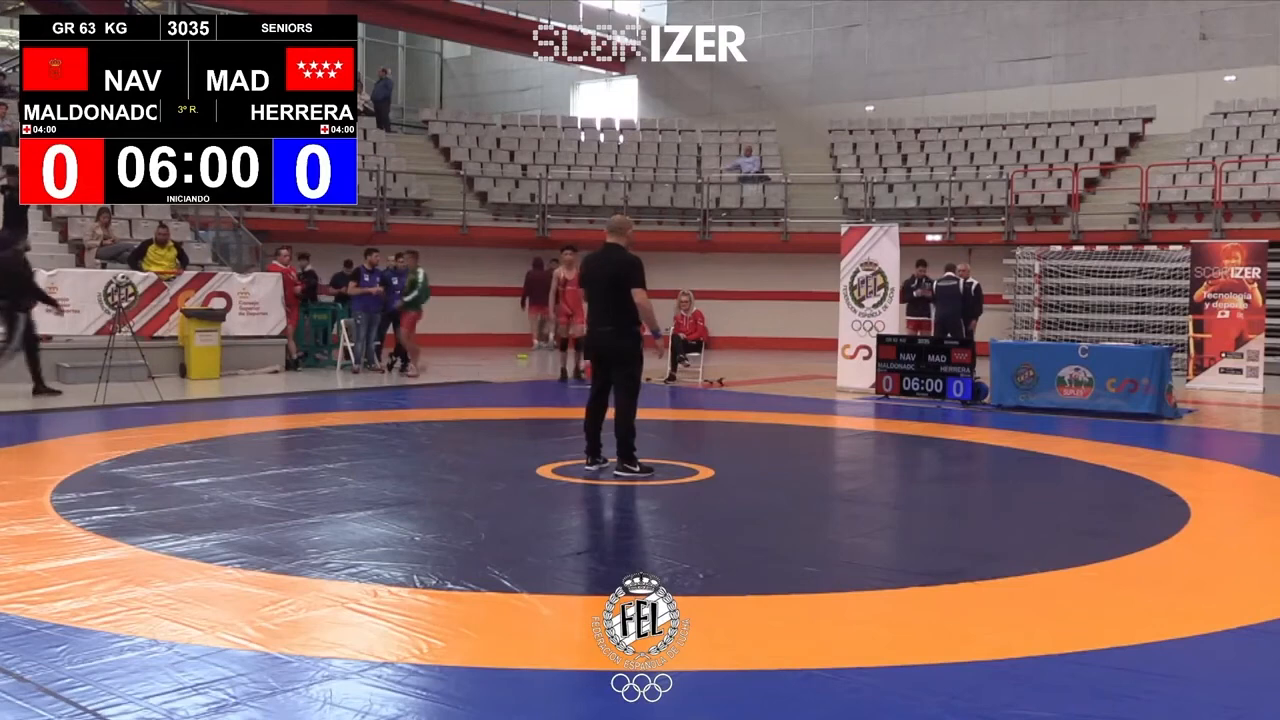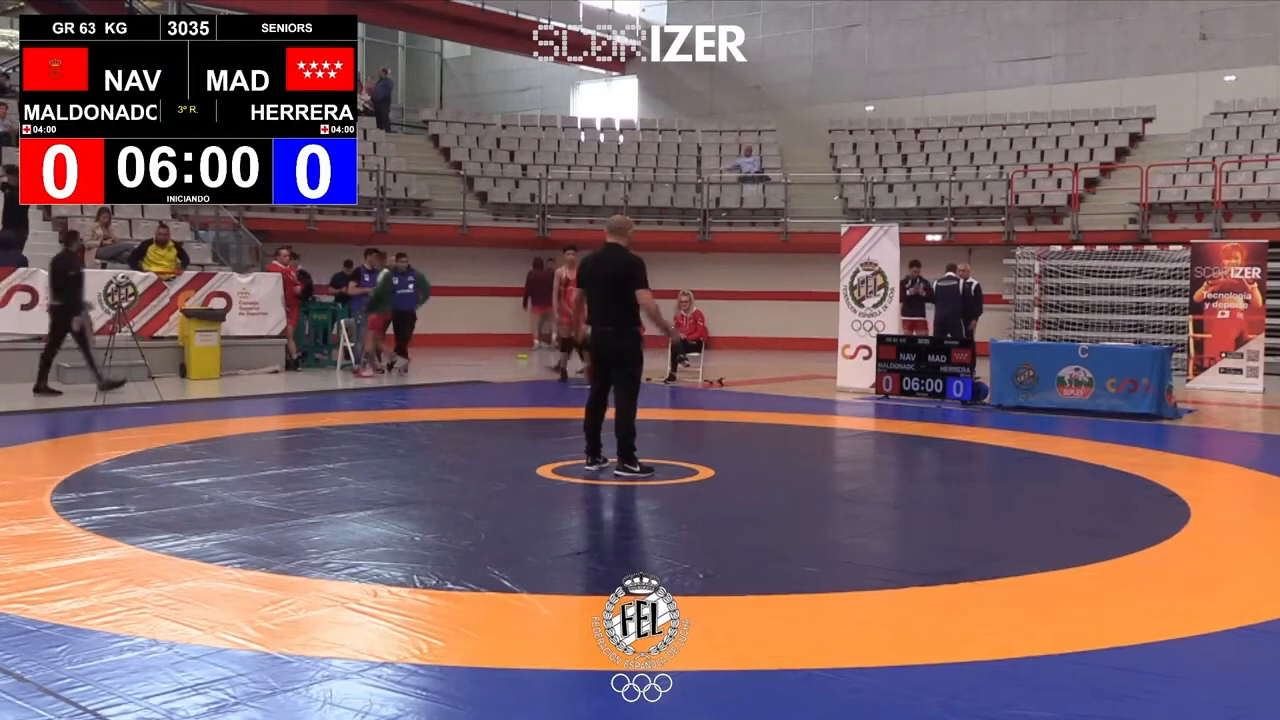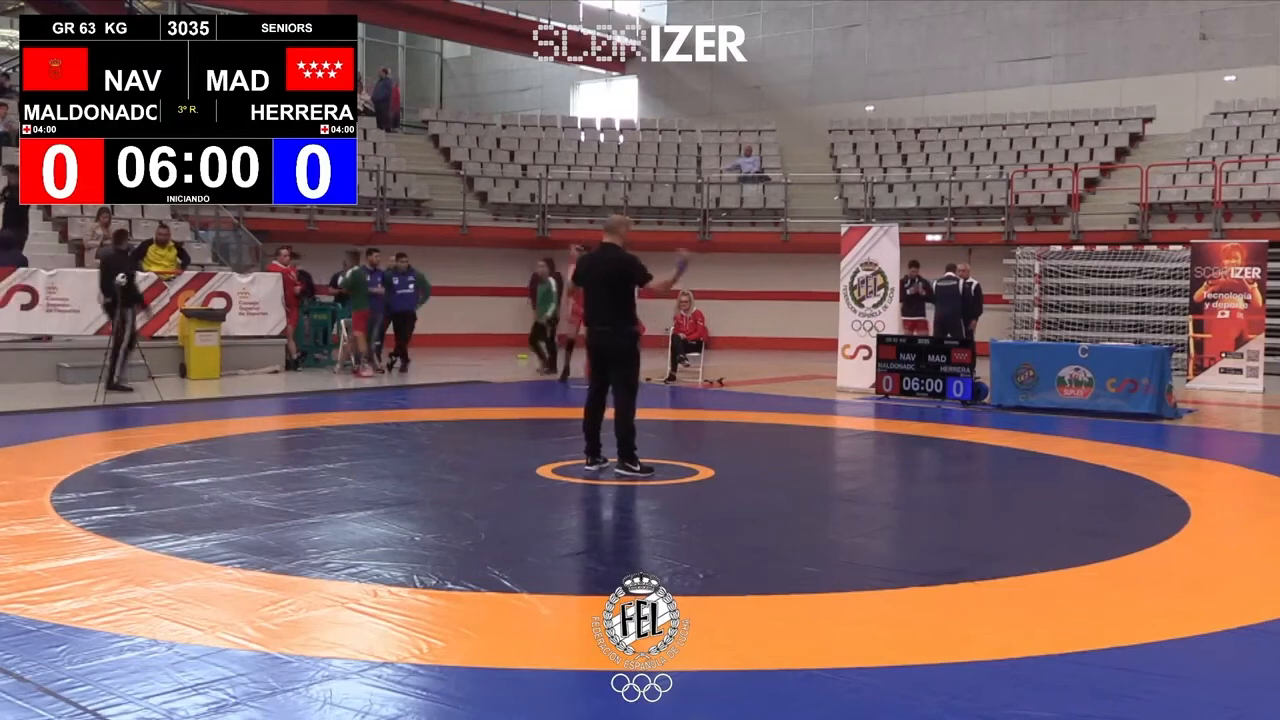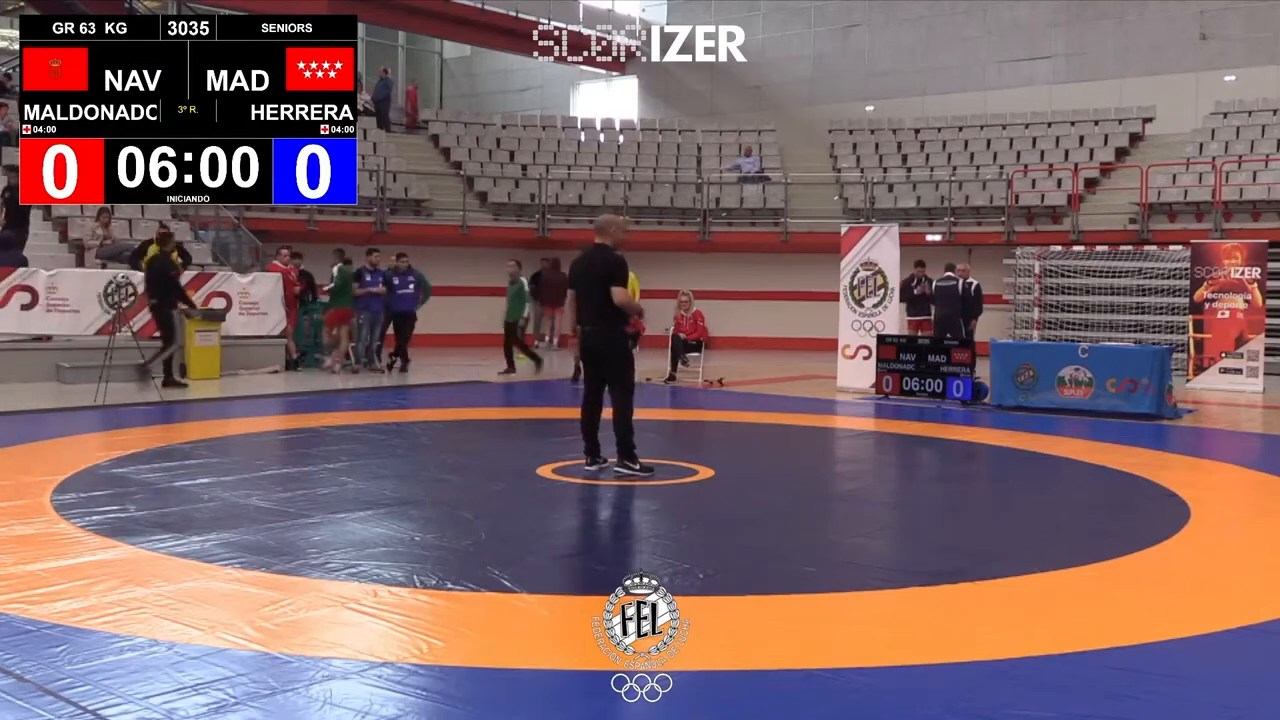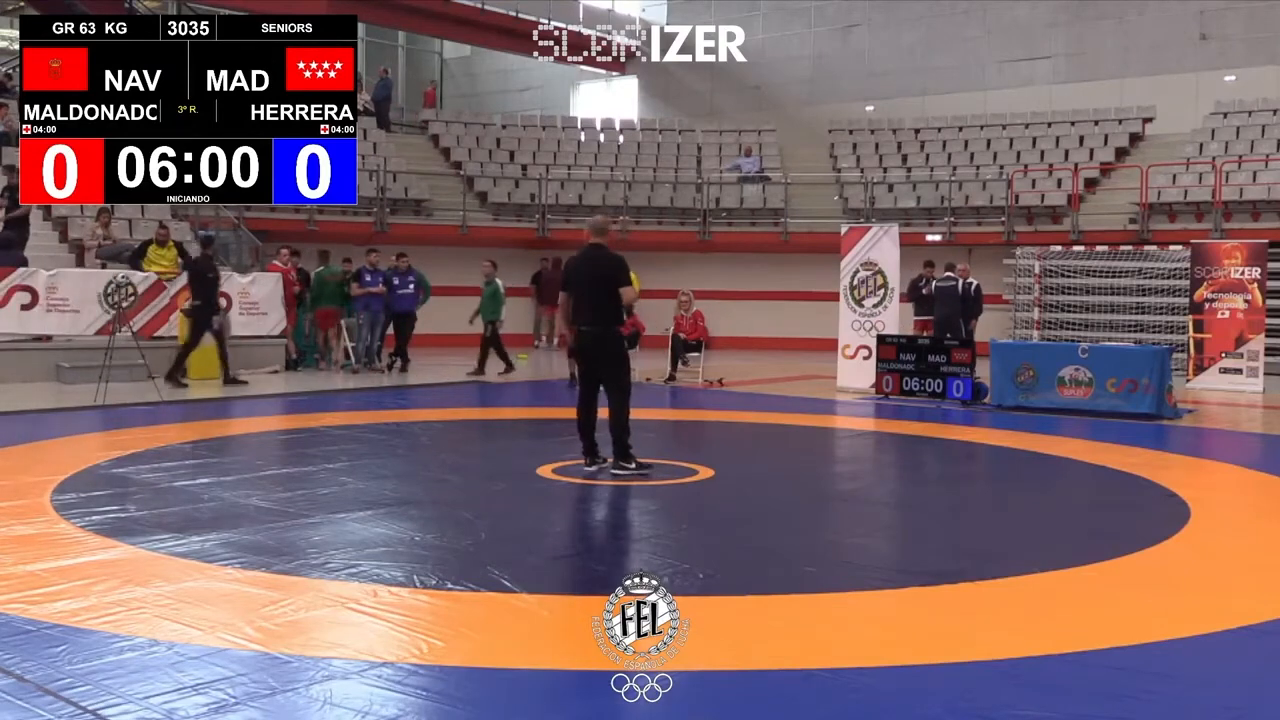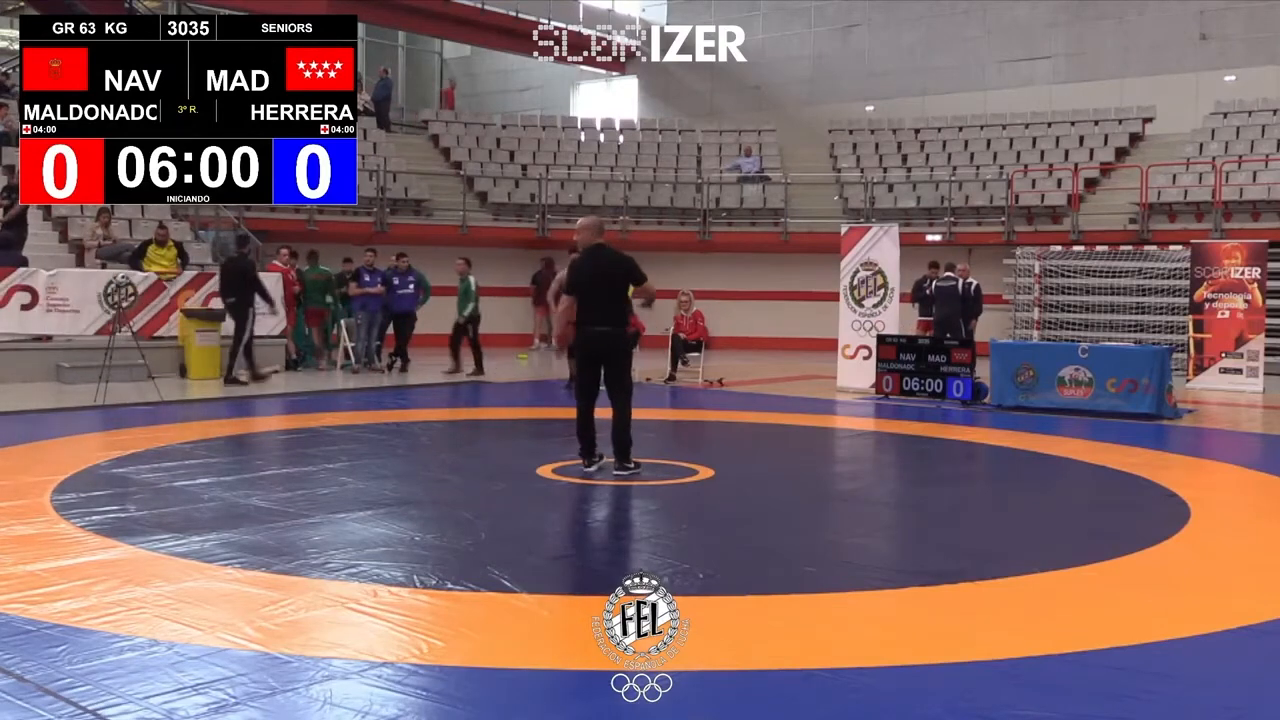
dt=0.4s
person 1, frame 1
left shoulder: (589, 262)
right shoulder: (630, 262)
right elbow: (640, 300)
right wrist: (656, 333)
left hip: (597, 336)
right hip: (624, 337)
left knee: (597, 395)
right knee: (625, 398)
left ankle: (593, 455)
right ankle: (625, 460)
person 1, frame 2
left shoulder: (588, 262)
right shoulder: (632, 262)
left elbow: (577, 299)
right elbow: (645, 301)
left wrist: (575, 323)
right wrist: (667, 328)
left hip: (599, 336)
right hip: (624, 337)
left knee: (597, 395)
right knee: (625, 398)
left ankle: (592, 455)
right ankle: (626, 460)
person 1, frame 3
left shoulder: (585, 261)
right shoulder: (627, 261)
left elbow: (573, 286)
right elbow: (655, 288)
left wrist: (572, 263)
right wrist: (680, 269)
left hip: (595, 335)
right hip: (621, 337)
left knee: (595, 394)
right knee: (624, 397)
left ankle: (592, 455)
right ankle: (626, 459)
person 1, frame 4
left shoulder: (578, 263)
right shoulder: (615, 261)
left elbow: (571, 301)
right elbow: (620, 299)
left wrist: (577, 329)
right wrist: (637, 309)
left hip: (587, 335)
right hip: (611, 336)
left knee: (592, 395)
right knee: (621, 396)
left ankle: (592, 455)
right ankle: (626, 457)
person 1, frame 5
left shoulder: (573, 263)
right shoulder: (615, 261)
left elbow: (563, 302)
right elbow: (629, 298)
left wrist: (568, 331)
right wrist: (620, 303)
left hip: (582, 336)
right hip: (608, 336)
left knee: (587, 396)
right knee: (618, 396)
left ankle: (591, 456)
right ankle: (622, 458)
person 1, frame 6
left shoulder: (578, 265)
right shoulder: (623, 261)
left elbow: (566, 306)
right elbow: (648, 293)
left wrist: (562, 335)
right wrist: (647, 302)
left hip: (587, 337)
right hip: (616, 336)
left knee: (585, 398)
right knee: (621, 399)
left ankle: (588, 456)
right ankle: (623, 459)
